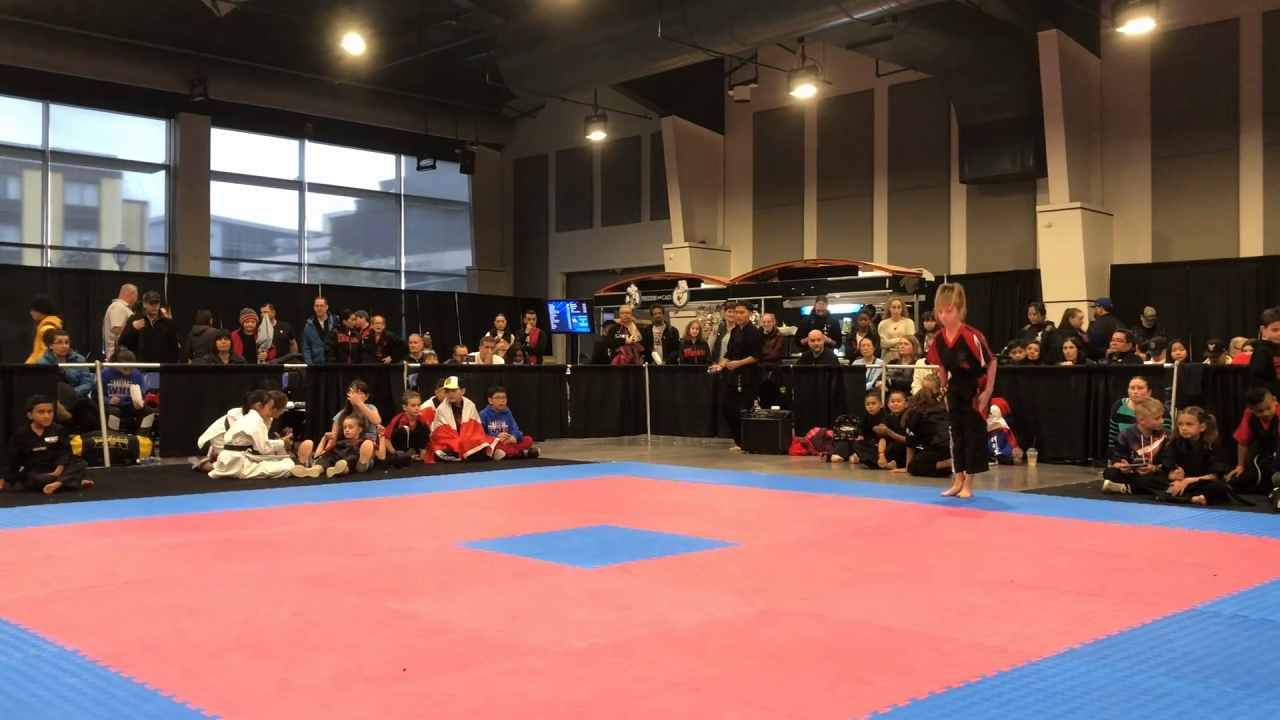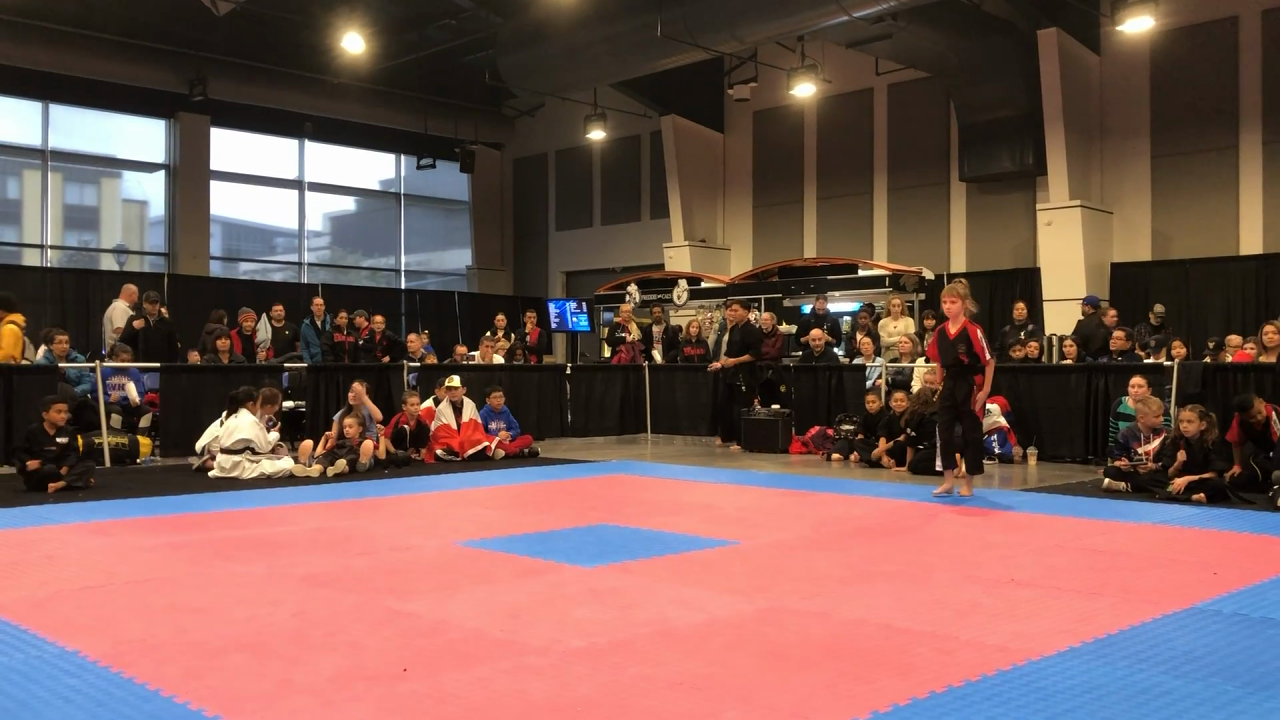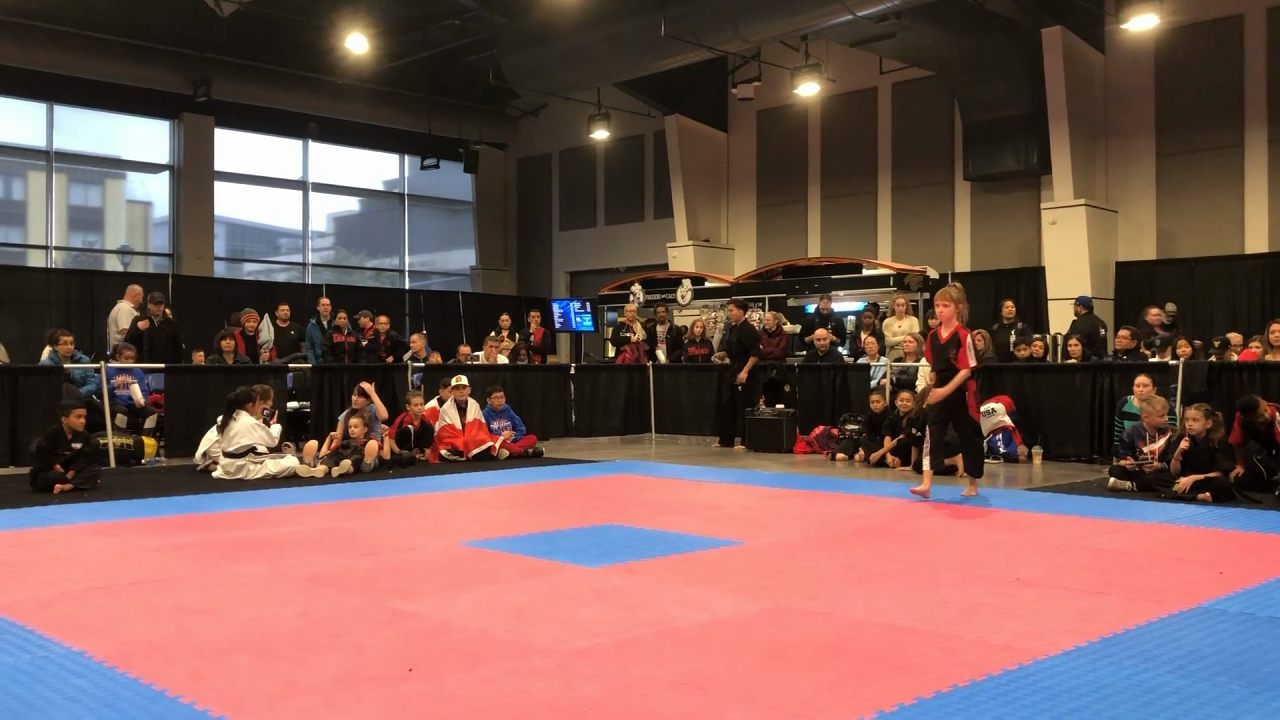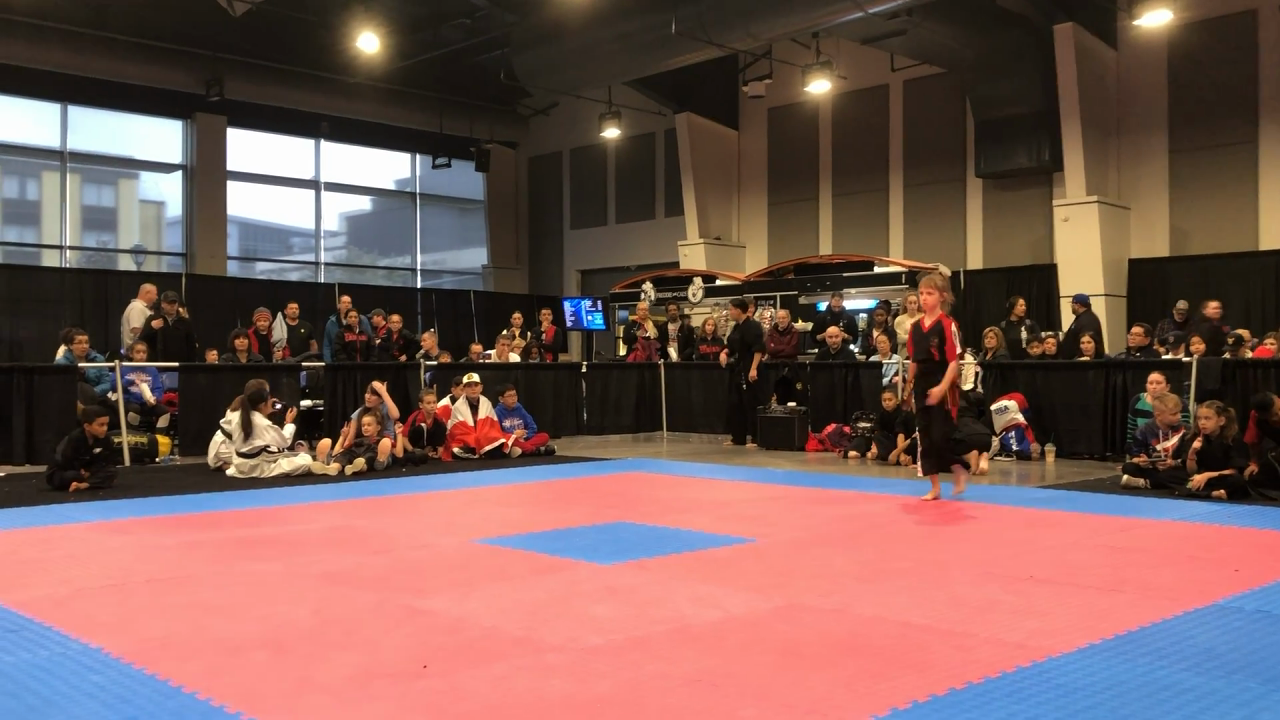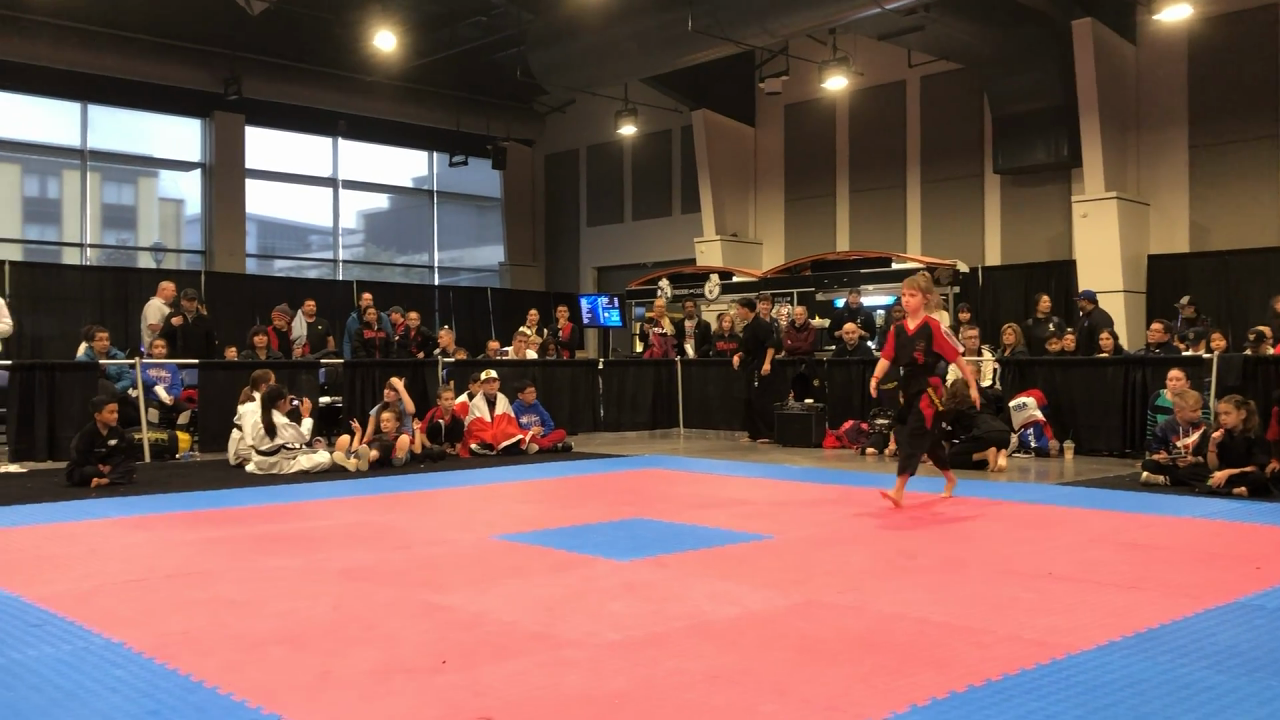
dt=0.3s
person 1, frame 1
left shoulder: (971, 336)
right shoulder: (939, 338)
left elbow: (991, 363)
left wrist: (988, 392)
right wrist: (945, 389)
left hip: (975, 388)
right hip: (955, 387)
left knee: (973, 435)
right knee: (956, 434)
left ankle: (968, 484)
right ankle: (958, 481)
person 1, frame 2
left shoulder: (973, 331)
right shoulder: (940, 332)
left elbow: (989, 362)
left wrist: (985, 391)
right wrist: (940, 386)
left hip: (970, 386)
right hip: (949, 385)
left knee: (971, 435)
right knee: (944, 431)
left ankle: (968, 483)
right ankle: (948, 481)
person 1, frame 3
left shoulder: (963, 336)
right shoulder: (933, 336)
left elbow: (966, 370)
left wrist: (946, 390)
right wrist: (936, 390)
left hip: (961, 392)
right hip: (939, 392)
left knee: (969, 437)
right knee: (932, 434)
left ankle: (973, 483)
right ankle: (926, 484)
person 1, frame 4
left shoulder: (947, 325)
right shoulder: (916, 326)
left elbow: (954, 360)
left wrist: (942, 387)
right wrist: (910, 383)
left hip: (942, 385)
right hip: (922, 384)
left knee: (940, 434)
right knee: (925, 435)
left ankle: (959, 471)
right ankle: (934, 487)
person 1, frame 5
left shoulder: (933, 327)
right shoulder: (898, 329)
left elbow: (956, 356)
right elbow: (886, 357)
left wrist: (972, 385)
right wrist: (875, 378)
left hip: (928, 387)
right hip: (909, 386)
left knee: (911, 435)
right knee: (927, 437)
left ankle: (898, 492)
right ankle: (950, 481)
